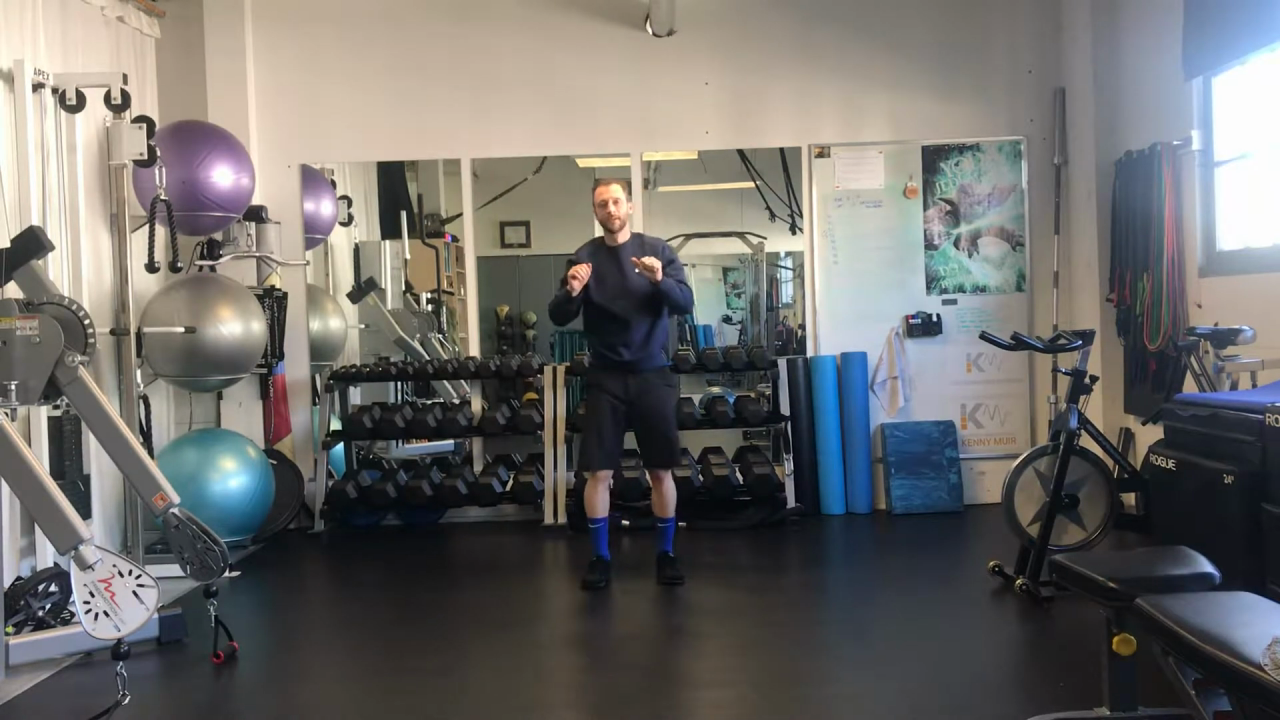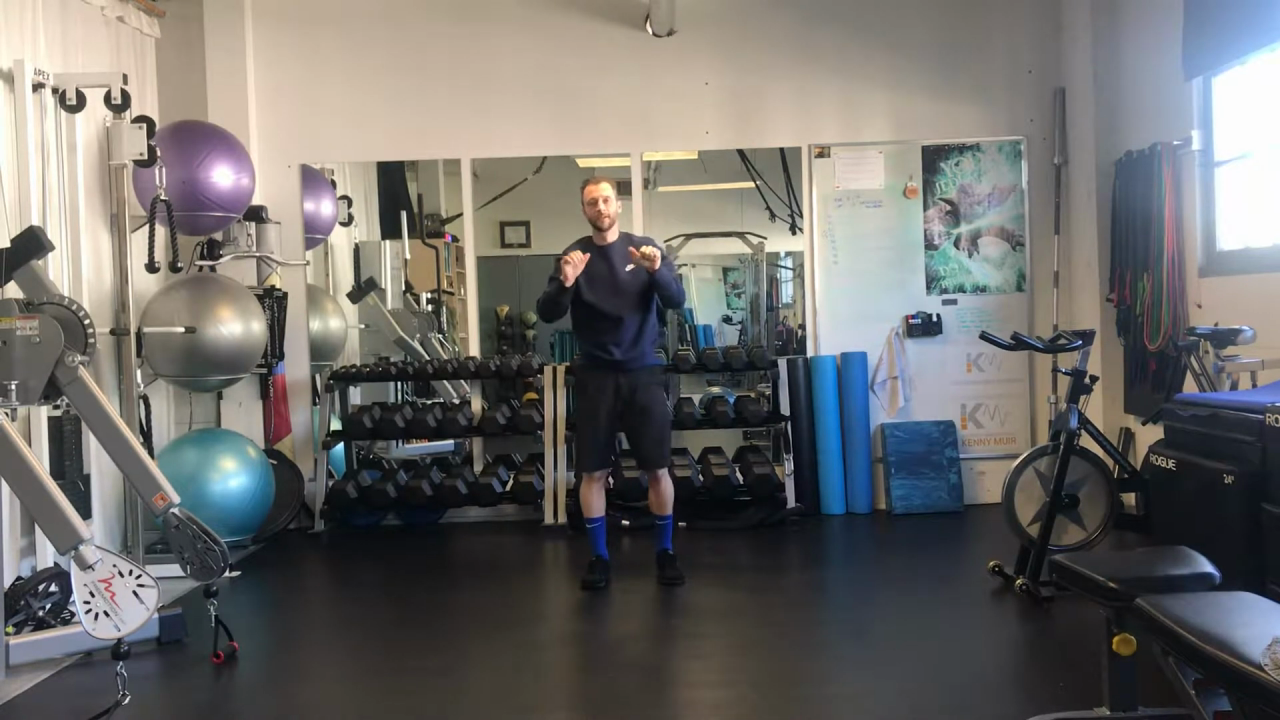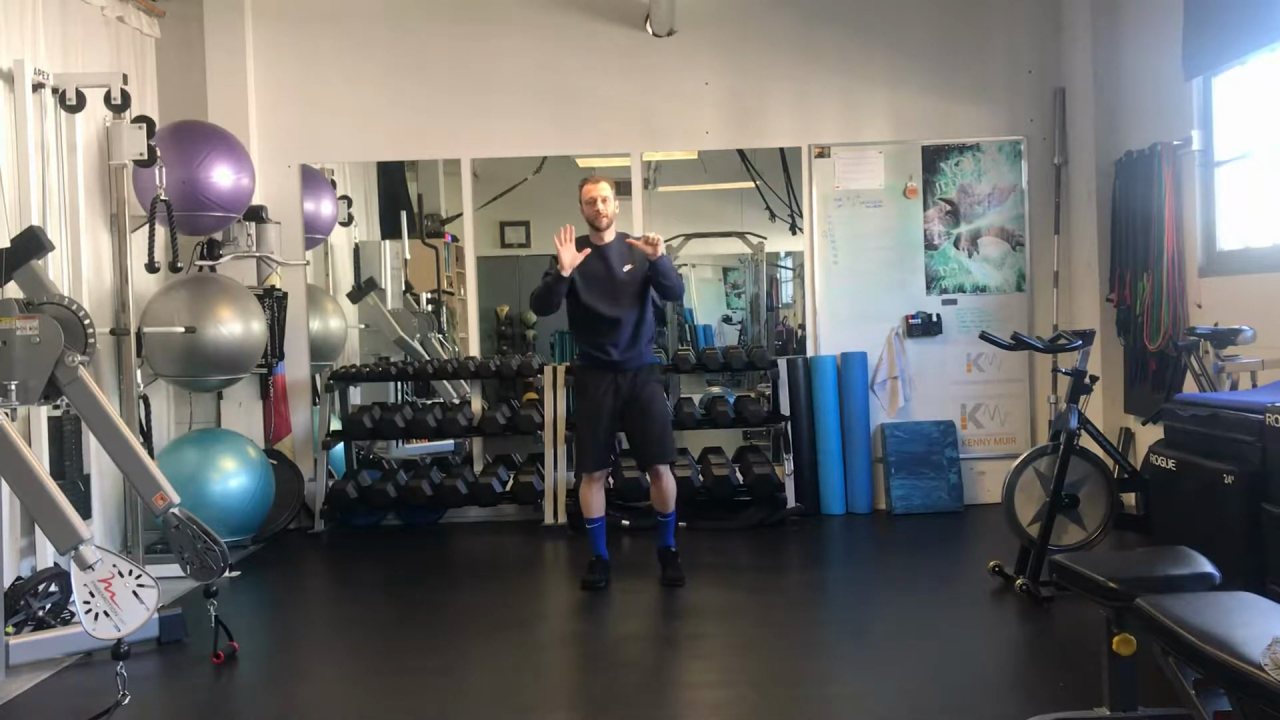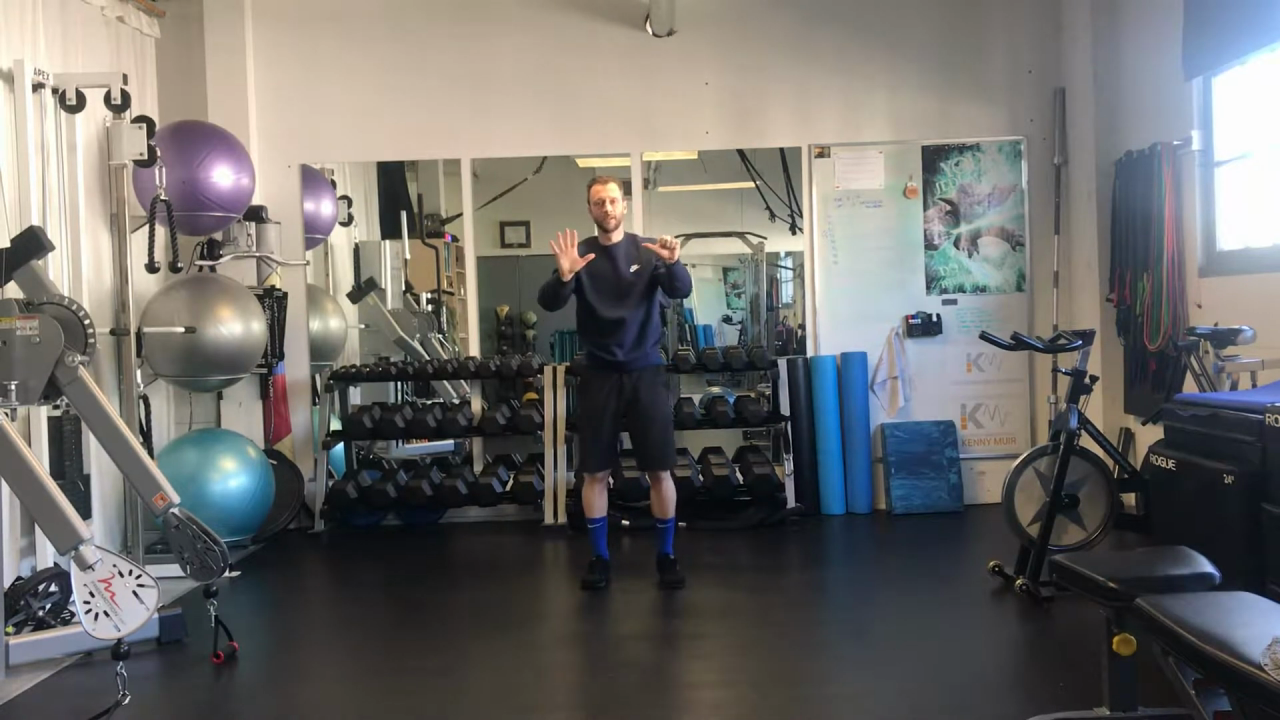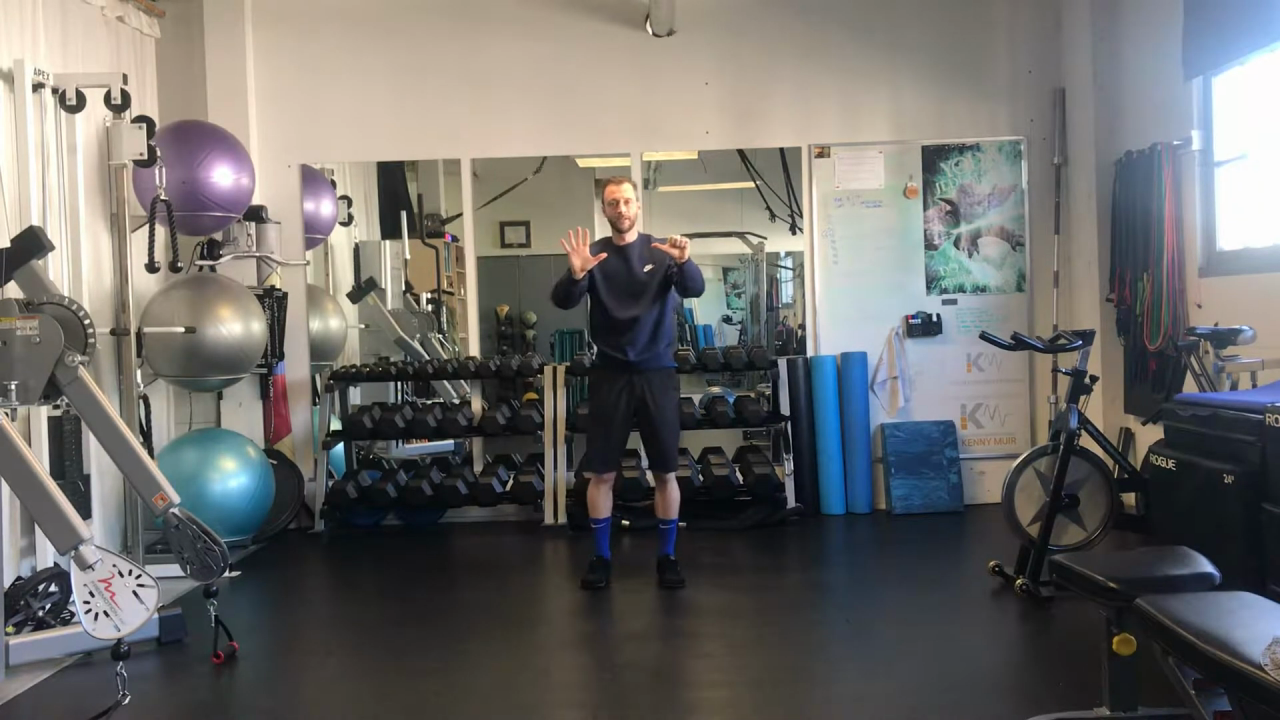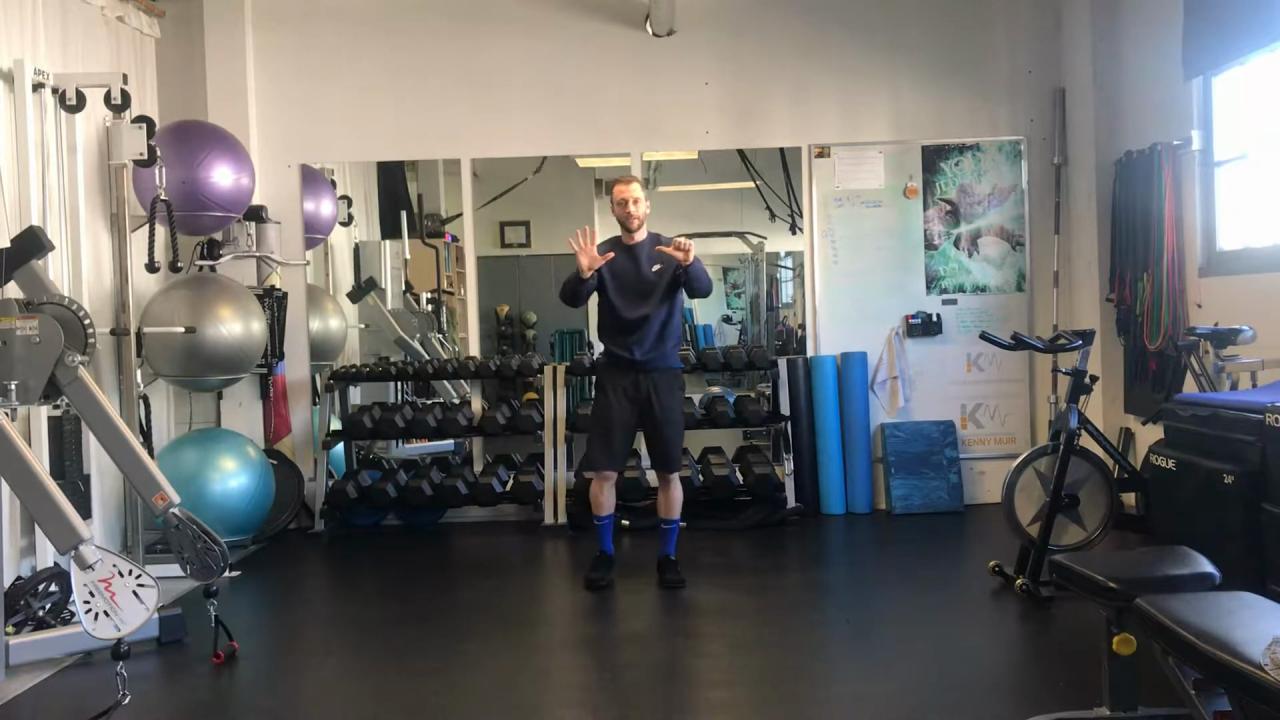
dt=0.2s
person 1, frame 1
left shoulder: (656, 250)
right shoulder: (585, 257)
left elbow: (684, 304)
right elbow: (559, 317)
left wrist: (661, 279)
right wrist: (571, 291)
left hip: (653, 375)
right hip: (605, 377)
left knee: (661, 471)
right knee: (598, 472)
left ankle: (665, 554)
right ankle: (600, 557)
person 1, frame 2
left shoulder: (644, 249)
right shoulder: (575, 256)
left elbow: (676, 300)
right elbow: (547, 313)
left wrist: (657, 270)
right wrist: (565, 282)
left hip: (643, 372)
right hip: (596, 375)
left knee: (658, 469)
right knee: (593, 472)
left ankle: (665, 552)
right ankle: (599, 557)
person 1, frame 3
left shoulder: (640, 250)
right shoulder: (572, 252)
left elbow: (673, 293)
right elbow: (541, 306)
left wrist: (659, 261)
right wrist: (561, 272)
left hip: (641, 371)
right hip: (595, 375)
left knee: (659, 466)
right knee: (593, 472)
left ankle: (668, 549)
right ankle: (599, 557)
person 1, frame 4
left shoulder: (648, 250)
right shoulder: (580, 254)
left elbow: (681, 291)
right elbow: (549, 303)
left wrist: (672, 264)
right wrist: (563, 276)
left hip: (646, 373)
right hip: (599, 376)
left knee: (660, 471)
right knee: (595, 473)
left ankle: (666, 556)
right ankle: (599, 557)
person 1, frame 5
left shoulder: (662, 250)
right shoulder: (594, 253)
left elbow: (694, 289)
right elbow: (562, 301)
left wrist: (684, 262)
right wrist: (575, 274)
left hip: (656, 373)
right hip: (610, 375)
left knee: (665, 472)
right knee: (601, 473)
left ankle: (667, 557)
right ankle: (601, 558)
person 1, frame 6
left shoulder: (669, 249)
right shoulder: (603, 253)
left elbow: (702, 290)
right elbow: (571, 299)
left wrist: (689, 263)
right wrist: (583, 273)
left hip: (662, 373)
right hip: (616, 374)
left knee: (668, 472)
right knee: (604, 470)
left ankle: (668, 557)
right ankle: (604, 554)
